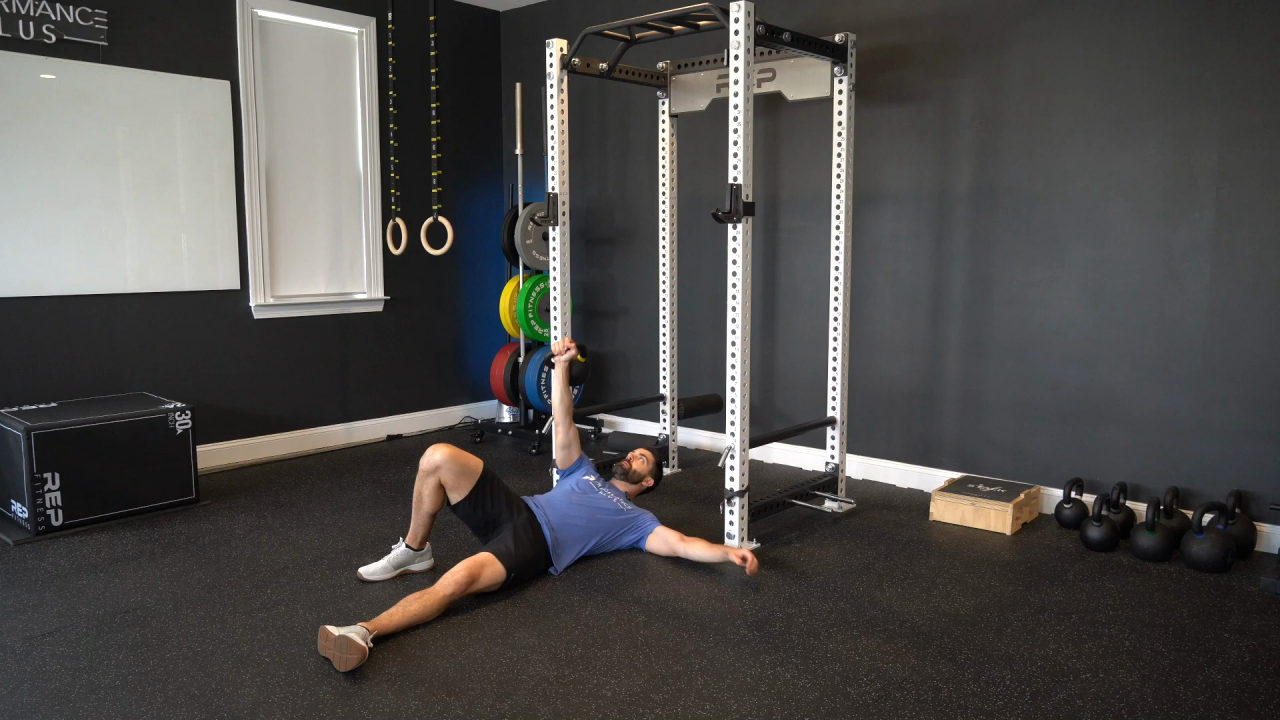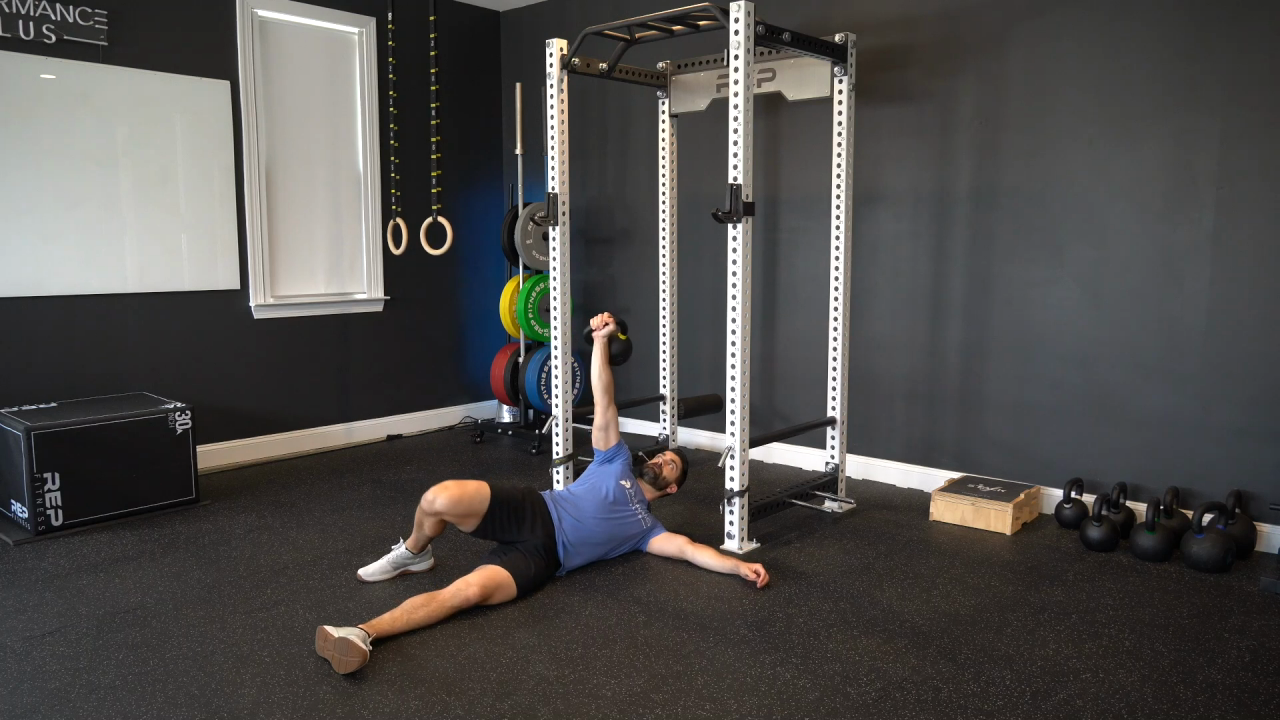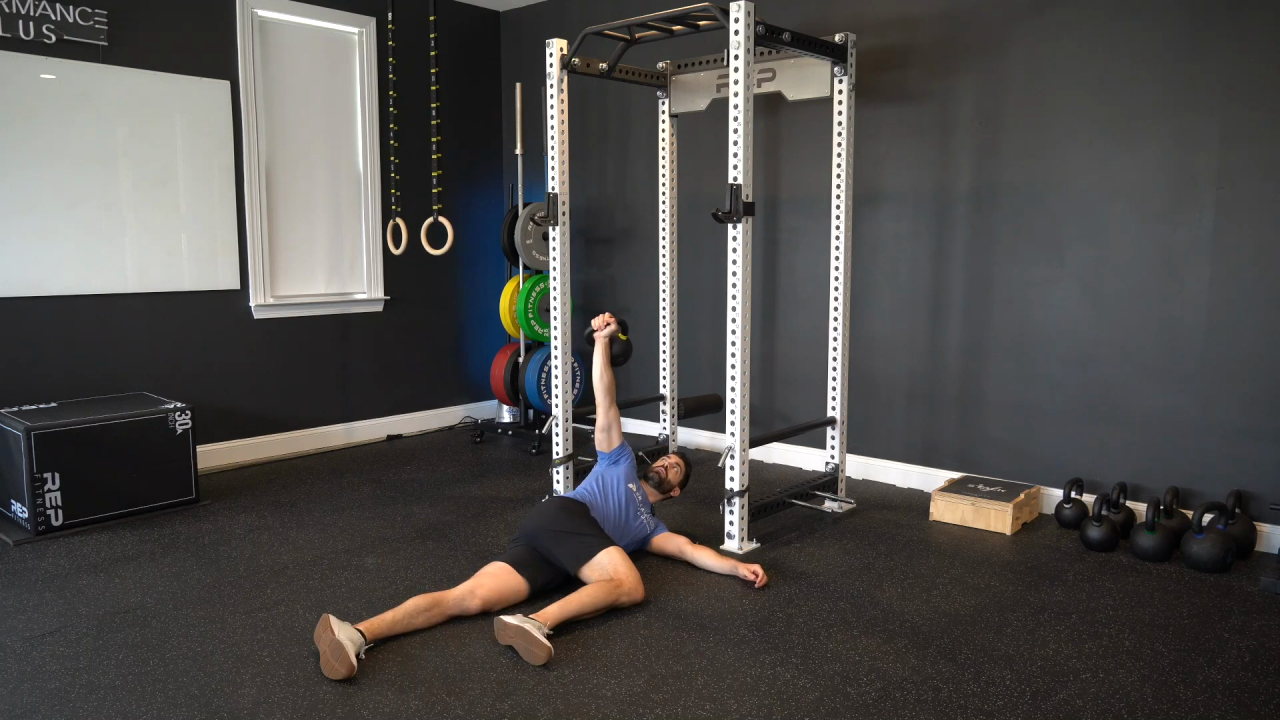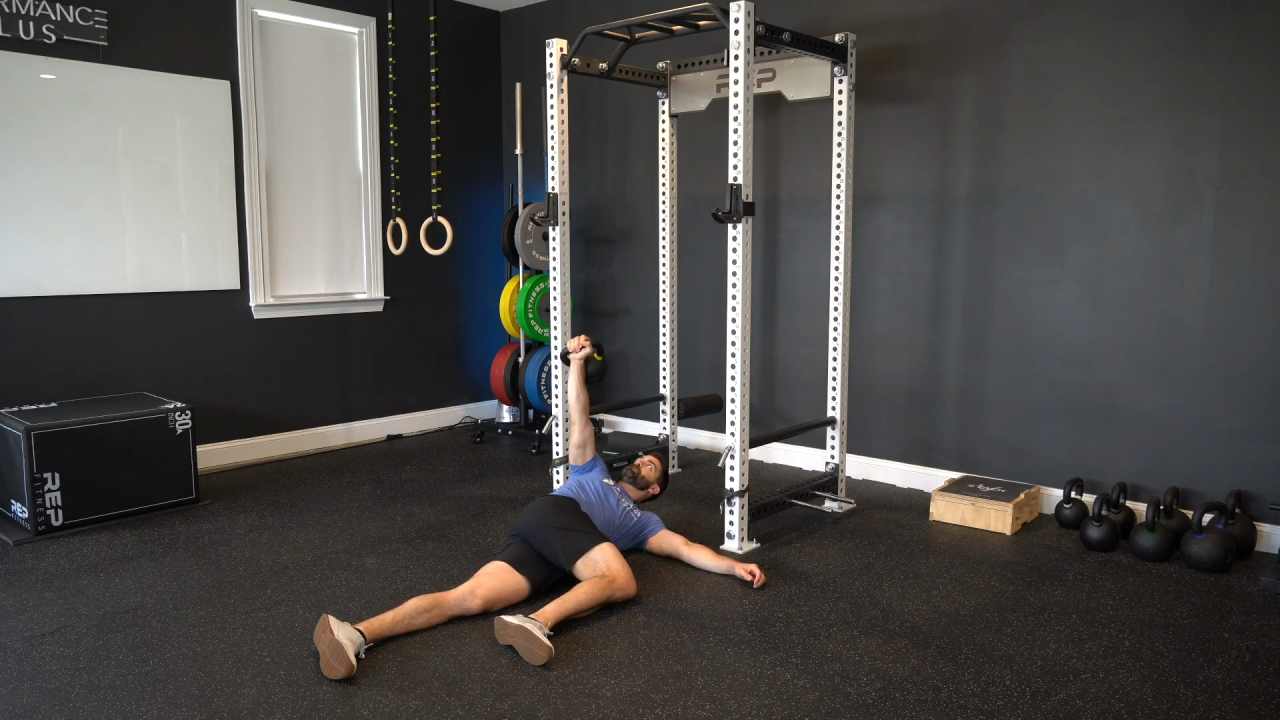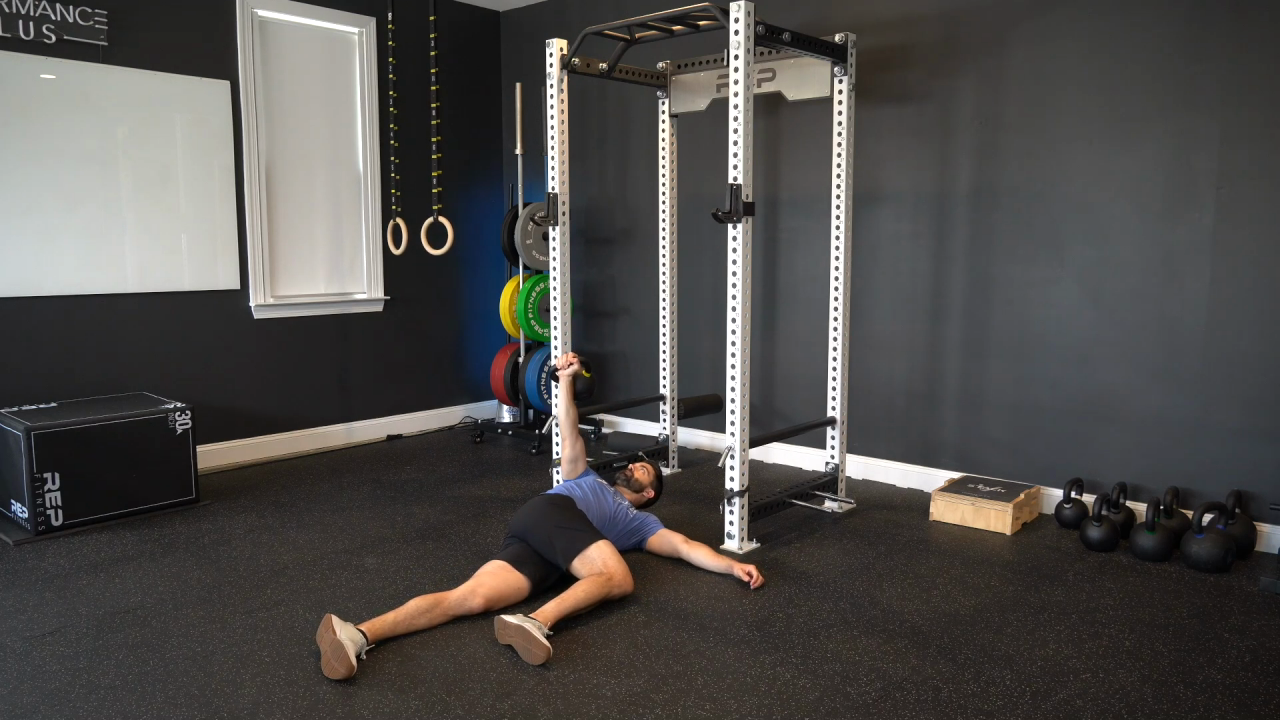
dt=1s
person 1, frame 1
left shoulder: (636, 521)
right shoulder: (584, 473)
left elbow: (680, 544)
right elbow: (563, 426)
left wrist: (729, 552)
right wrist: (562, 367)
left hip: (531, 546)
right hip: (514, 511)
left knee: (457, 581)
right knee: (439, 455)
left ankle: (365, 631)
right ankle: (414, 551)
person 1, frame 2
left shoulder: (646, 526)
right shoulder: (617, 461)
left elbow: (689, 549)
right elbow: (604, 404)
left wrist: (740, 565)
right wrist: (601, 340)
left hip: (542, 556)
right hip: (532, 512)
left knee: (470, 592)
right knee: (442, 498)
left ankle: (363, 633)
right ankle: (415, 553)
person 1, frame 3
left shoulder: (650, 526)
right shoulder: (620, 462)
left elbow: (689, 550)
right elbow: (606, 405)
left wrist: (739, 566)
right wrist: (603, 341)
left hip: (556, 561)
right hip: (561, 518)
left knee: (470, 600)
left ankle: (397, 631)
person 1, frame 4
left shoulder: (644, 522)
right shoulder: (593, 471)
left elbow: (685, 548)
right elbow: (579, 424)
left wrist: (735, 566)
right wrist: (577, 363)
left hip: (554, 558)
right hip: (551, 514)
person 1, frame 5
left shoulder: (640, 523)
right shoulder: (586, 478)
left elbow: (684, 546)
right elbow: (570, 438)
left wrist: (734, 566)
right wrist: (566, 380)
left hip: (551, 556)
right hip: (548, 511)
